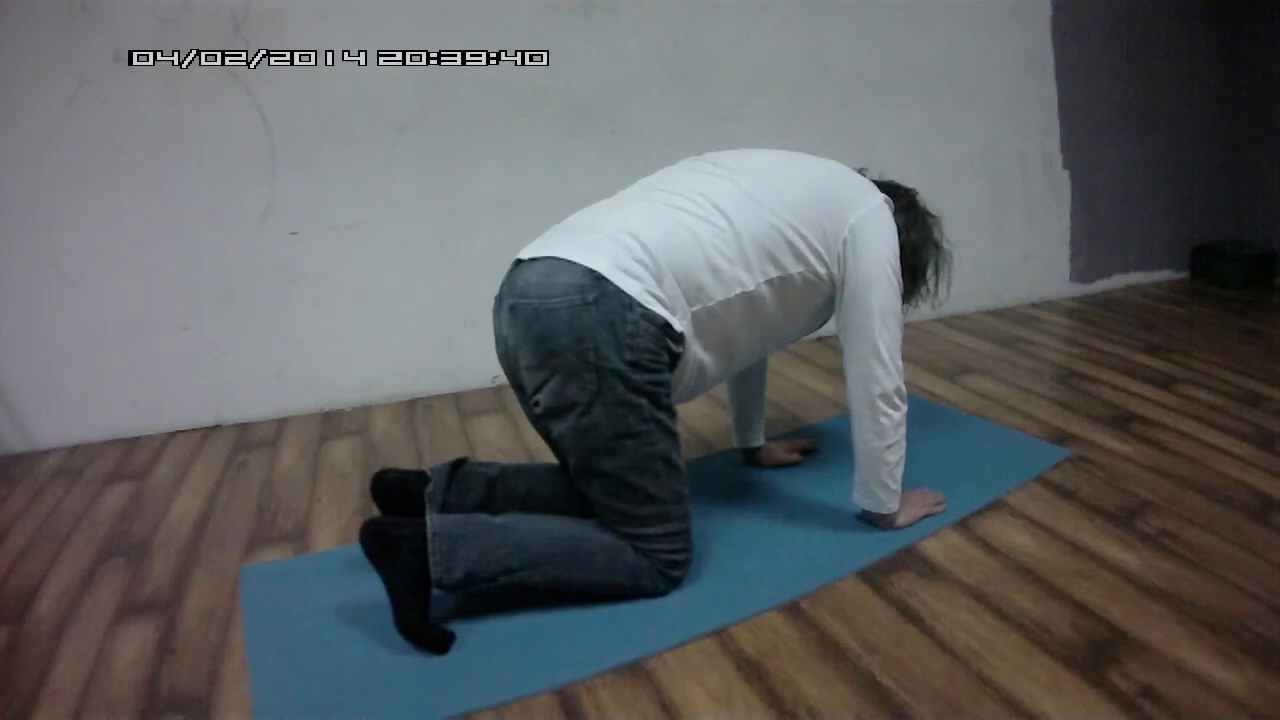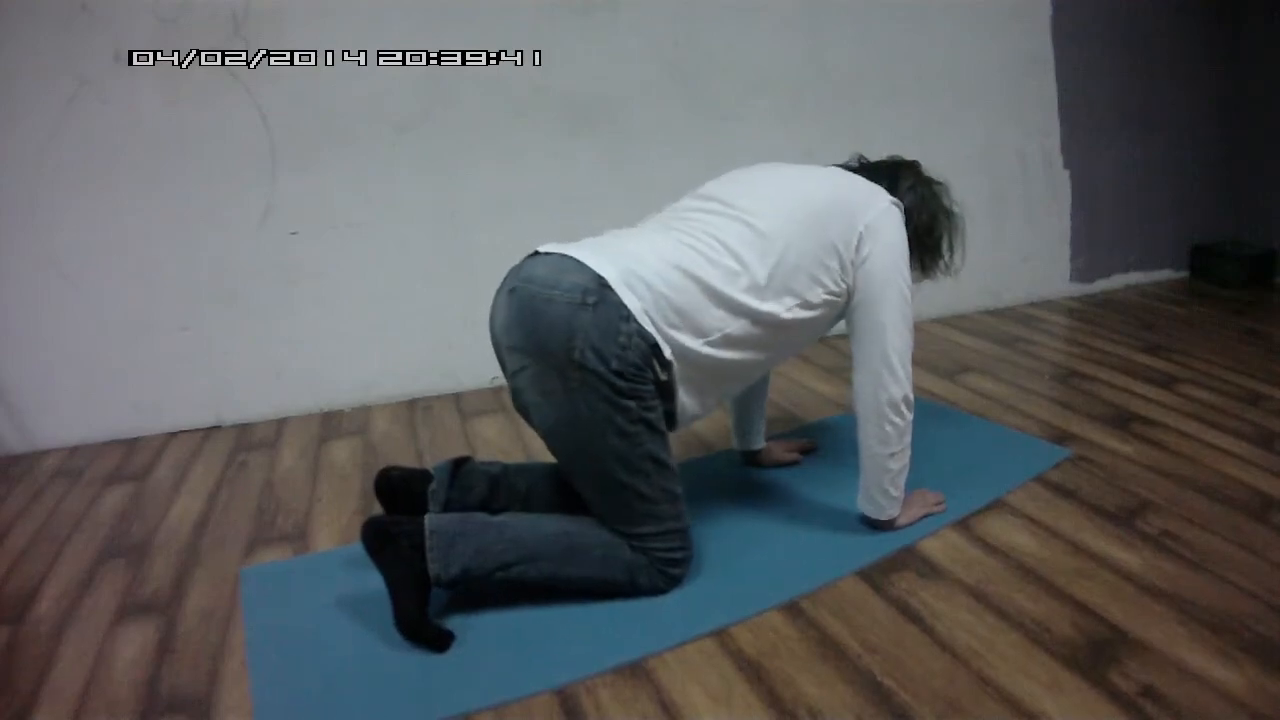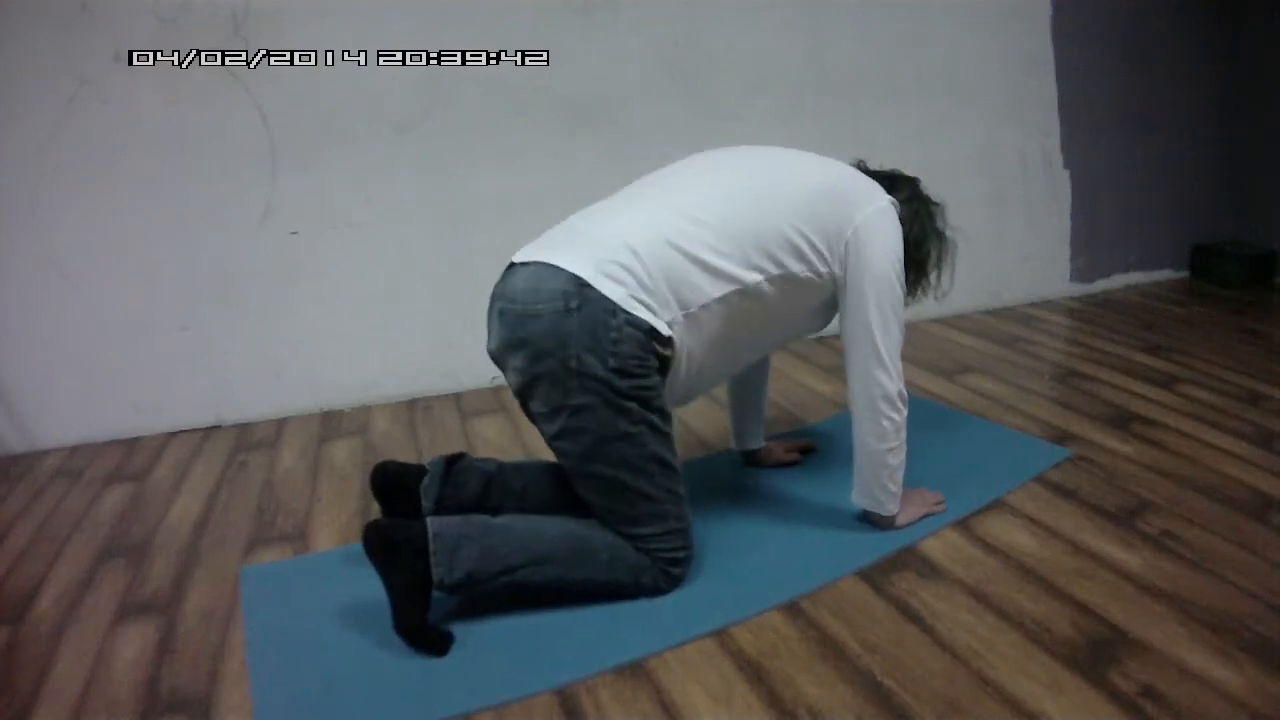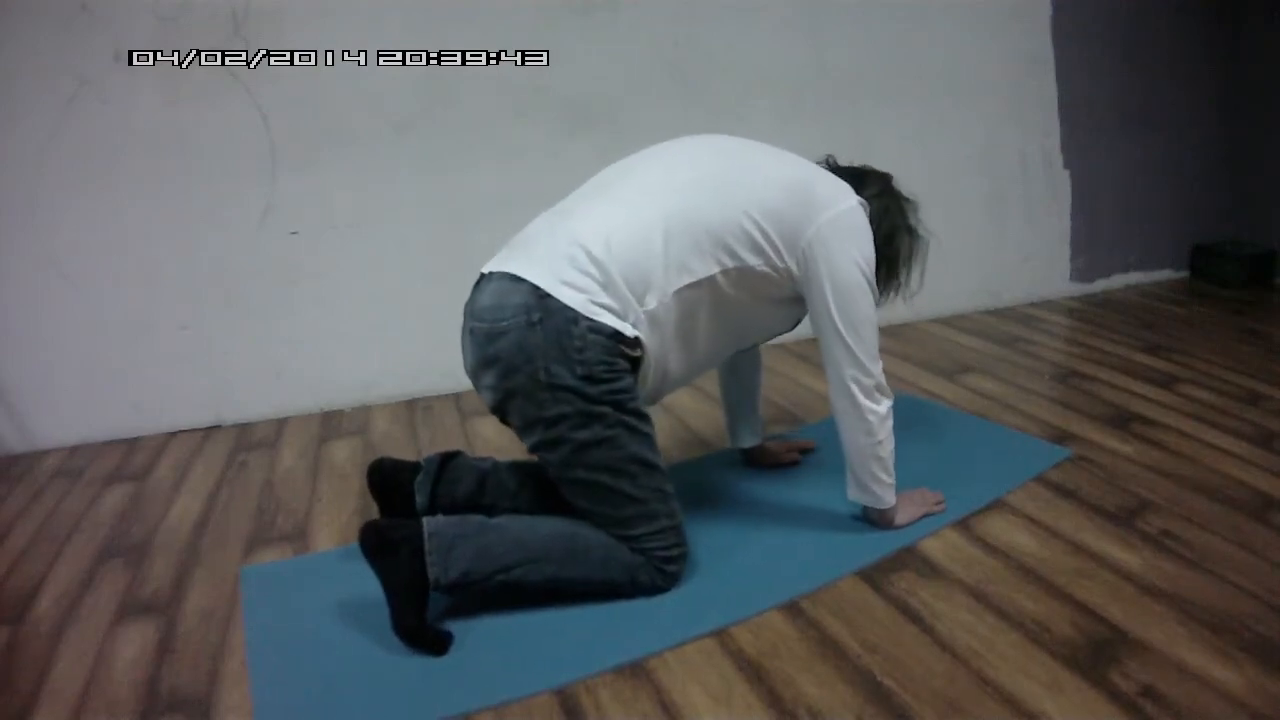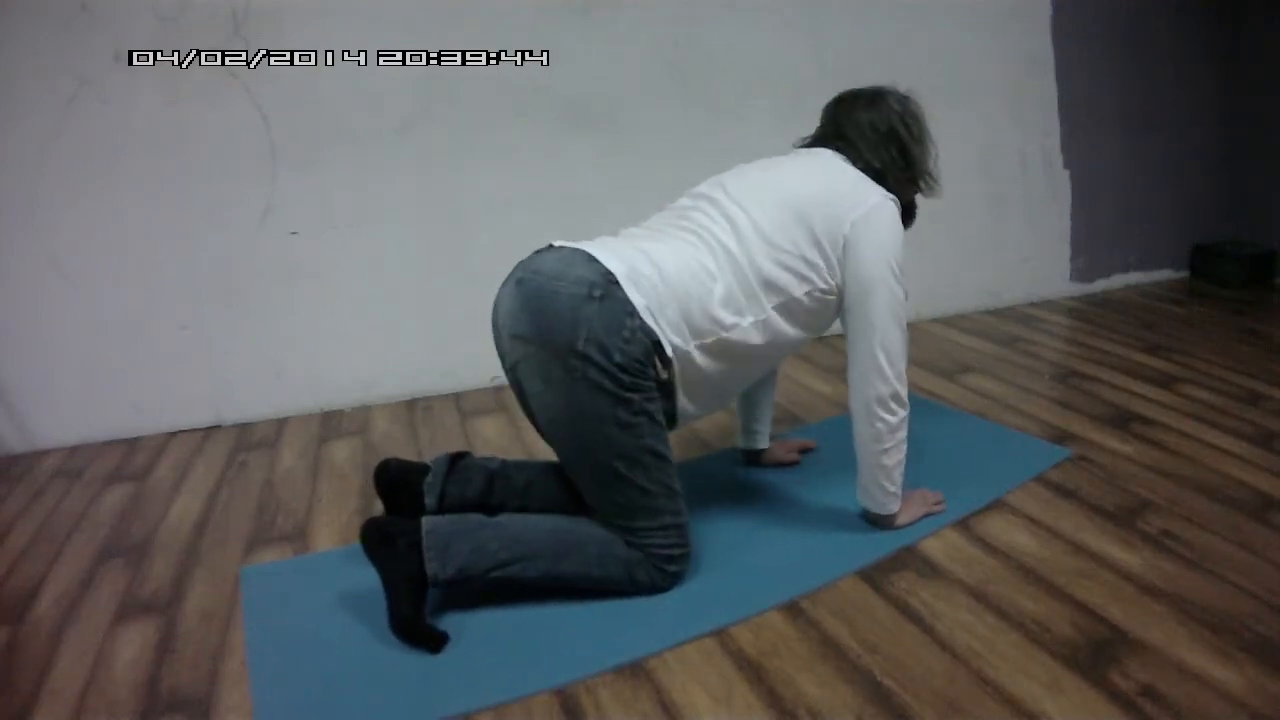
dt=1s
person 1, frame 1
left shoulder: (792, 196)
right shoulder: (869, 216)
left elbow: (742, 321)
right elbow: (876, 378)
left wrist: (753, 443)
right wrist: (884, 505)
left hip: (530, 293)
right hip: (599, 318)
left knee: (616, 488)
right knee: (656, 558)
left ankle: (438, 492)
right ankle: (425, 546)
person 1, frame 2
left shoulder: (792, 191)
right shoulder: (878, 218)
left elbow: (742, 323)
right elbow: (885, 381)
left wrist: (754, 444)
right wrist: (887, 506)
left hip: (532, 292)
right hip: (592, 327)
left knee: (613, 483)
right knee: (656, 556)
left ankle: (443, 490)
right ankle: (427, 545)
person 1, frame 3
left shoulder: (796, 189)
right shoulder: (873, 216)
left elbow: (745, 321)
right elbow: (877, 380)
left wrist: (752, 444)
right wrist: (885, 505)
left hip: (527, 295)
right hip: (590, 325)
left knee: (615, 485)
right knee: (657, 555)
left ankle: (438, 488)
right ankle: (429, 548)
person 1, frame 4
left shoulder: (768, 184)
right shoulder: (838, 214)
left elbow: (734, 324)
right elbow: (857, 378)
left wrist: (752, 442)
right wrist: (885, 503)
left hip: (501, 311)
right hip: (560, 333)
left knee: (602, 484)
right knee: (653, 556)
left ankle: (431, 486)
right ankle: (426, 549)
person 1, frame 5
left shoulder: (782, 178)
right shoulder: (871, 208)
left elbow: (750, 315)
right elbow: (878, 375)
left wrist: (757, 442)
right wrist: (887, 503)
left hip: (535, 290)
right hip: (596, 325)
left knee: (616, 487)
right knee: (655, 555)
left ankle: (440, 487)
right ankle: (425, 546)
